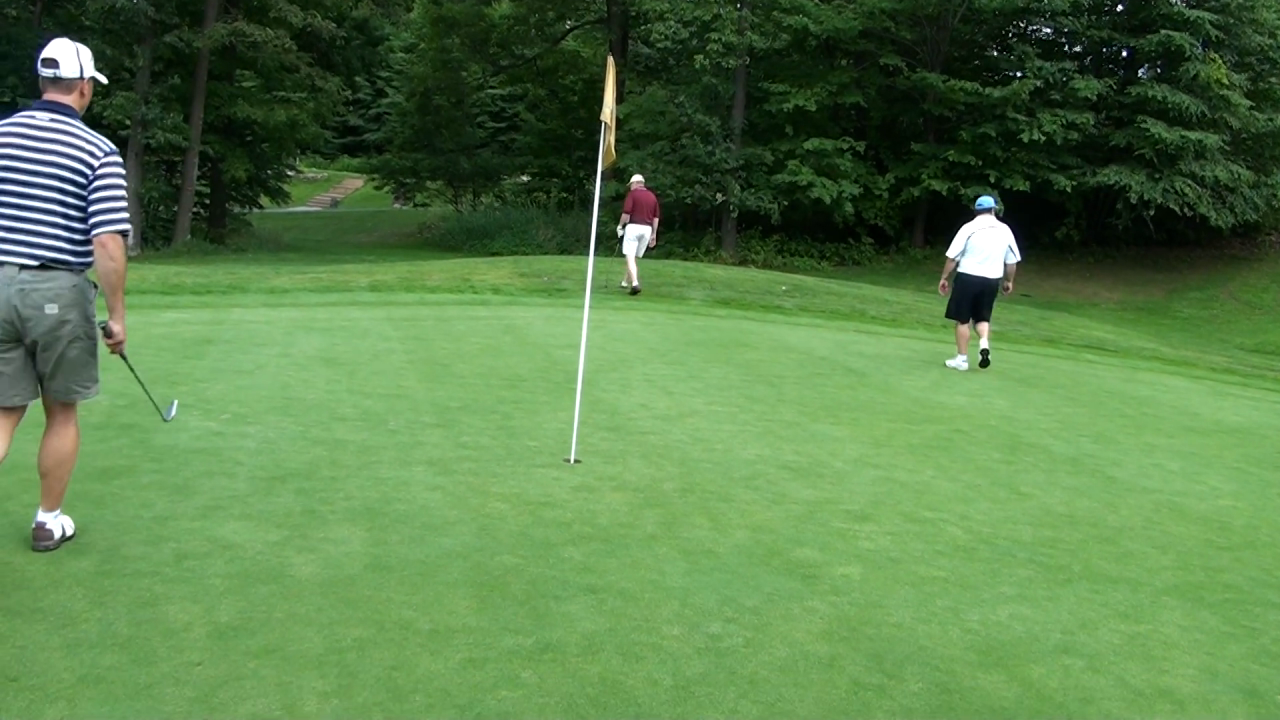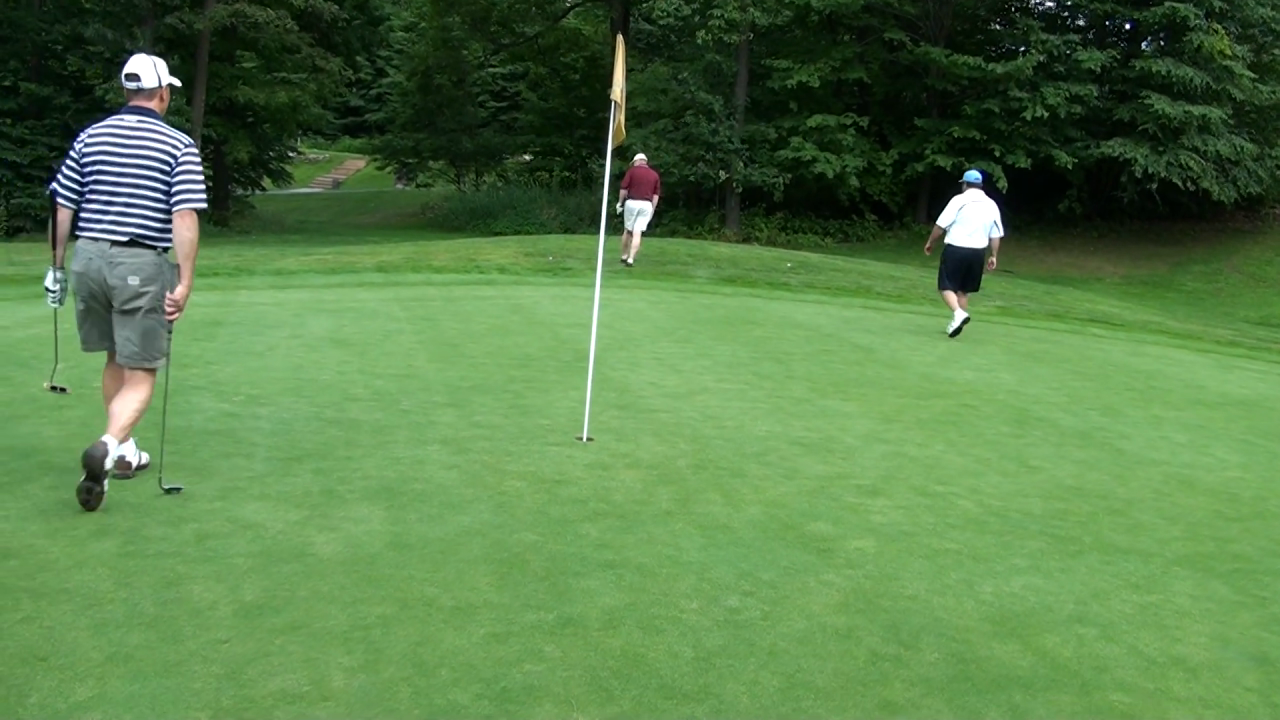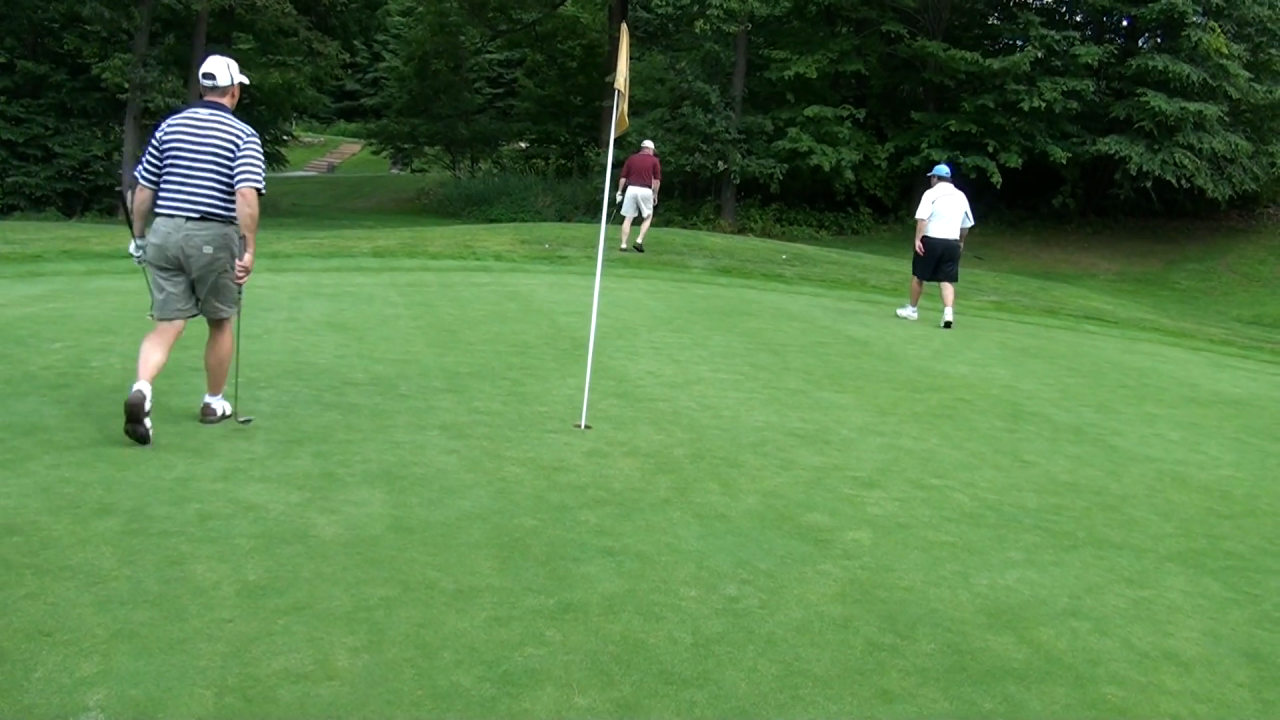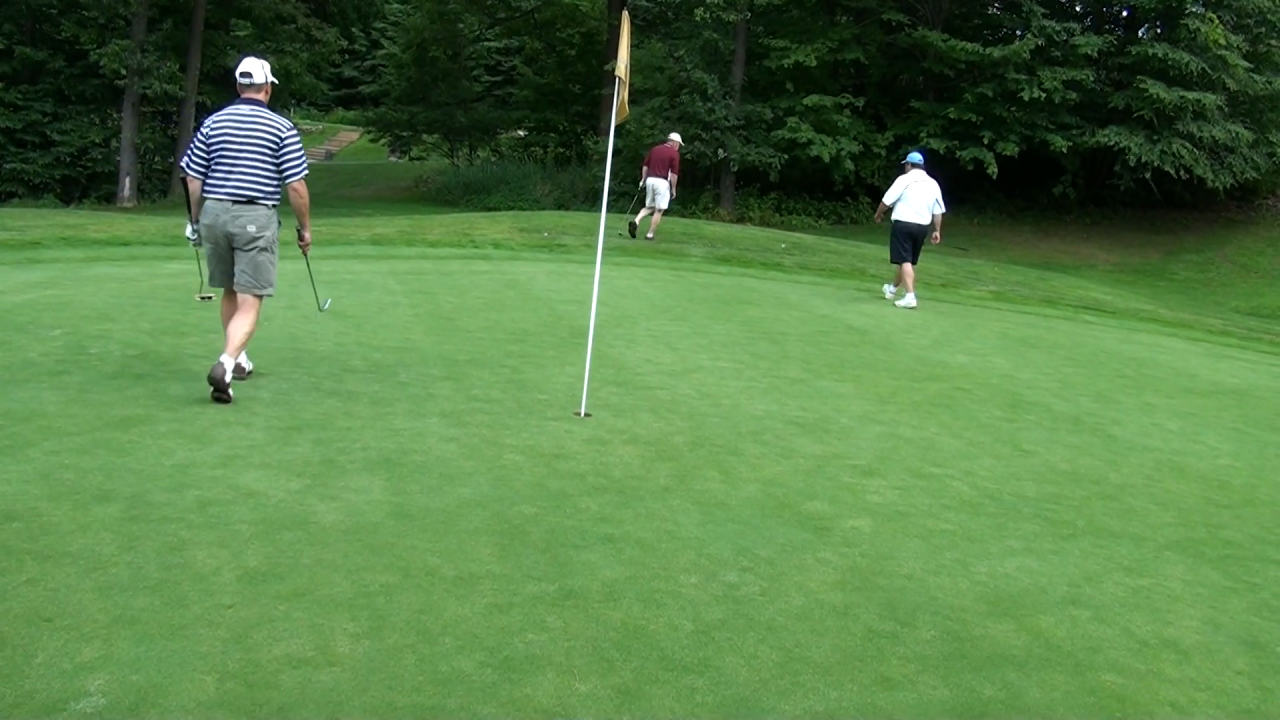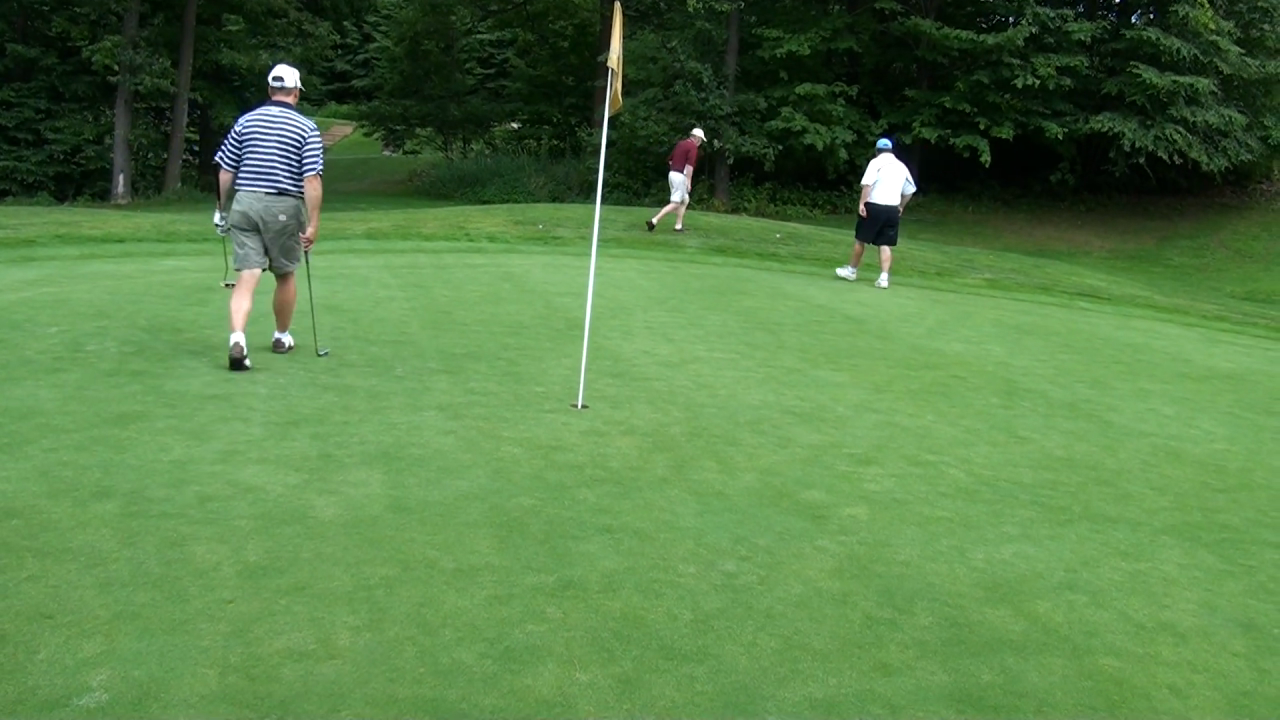
dt=0.5s
person 1, frame 1
right shoulder: (98, 150)
right elbow: (109, 242)
right wrist: (118, 314)
right hip: (58, 294)
right knee: (61, 413)
right ankle: (49, 520)
person 1, frame 2
left shoulder: (90, 137)
right shoulder: (179, 145)
left elbow: (63, 209)
right elbow: (185, 219)
left wrist: (56, 266)
right wrist: (184, 282)
left hip: (90, 261)
right hip: (143, 268)
left knee: (116, 365)
right knee: (140, 379)
left ankle: (124, 452)
right ankle: (103, 447)
person 1, frame 3
left shoulder: (170, 126)
right shoulder: (244, 134)
left elbow: (143, 189)
right elbow: (246, 196)
left wrist: (139, 237)
right wrist: (248, 251)
left hip: (166, 234)
right hip: (213, 239)
left knee: (165, 328)
right knee: (220, 324)
left ankle: (140, 394)
right ankle: (214, 402)
person 1, frame 4
left shoulder: (213, 122)
right shoulder: (282, 127)
left elbow: (194, 180)
right elbow: (296, 186)
left wrist: (194, 221)
right wrist: (305, 227)
left hip: (216, 216)
right hip: (256, 221)
left knee: (232, 294)
right knee: (248, 306)
left ankle: (237, 359)
right ankle: (223, 364)
person 1, frame 5
left shoulder: (245, 121)
right shoulder: (307, 127)
left elbow: (226, 171)
right elbow: (312, 180)
left wrist: (220, 209)
right wrist: (313, 223)
left hip: (245, 205)
right hip: (285, 209)
left knee: (245, 280)
right knee: (285, 275)
left ankle: (237, 341)
right ankle: (282, 336)
person 2, frame 1
left shoulder: (969, 228)
right shoulder: (1005, 231)
left elbow: (952, 257)
right elbow: (1012, 261)
left wrist: (944, 278)
right wrist: (1008, 281)
left hip: (968, 279)
right hip: (991, 281)
left knee: (962, 320)
right knee: (982, 319)
left ankle: (962, 359)
right ankle: (984, 343)
person 2, frame 2
left shoulder: (959, 200)
right shoulder: (991, 205)
left elbow: (941, 225)
right elbow: (996, 235)
left wrist: (930, 242)
right wrist: (993, 256)
left hip: (955, 250)
right hip: (977, 253)
left knee: (947, 288)
right knee: (964, 290)
left ankle: (959, 314)
right ankle: (955, 322)
person 2, frame 3
left shoulder: (932, 194)
right shoulder: (961, 197)
left elbow: (922, 218)
right elbow: (966, 224)
left wrist: (917, 239)
right wrist: (960, 241)
left hip: (930, 241)
right hip: (950, 243)
left knee: (919, 276)
right knee: (947, 281)
left ankle: (912, 310)
right ankle: (949, 312)
person 2, frame 4
left shoulder: (904, 179)
right shoulder: (933, 184)
left elbow: (886, 201)
right elbow: (938, 211)
left wrist: (878, 214)
right wrist: (937, 231)
left hip: (902, 225)
right hip: (922, 227)
left knee: (905, 262)
right knee: (908, 261)
left ankle: (910, 297)
right ankle: (892, 289)
person 2, frame 5
left shoulder: (876, 162)
right shoulder: (901, 166)
left elbow: (867, 184)
right elbow: (910, 190)
left wrist: (861, 204)
right wrist: (901, 206)
left hip: (874, 207)
right hip: (892, 210)
left knee: (861, 239)
right knee: (886, 245)
left ankle: (851, 270)
right ankle: (884, 276)
